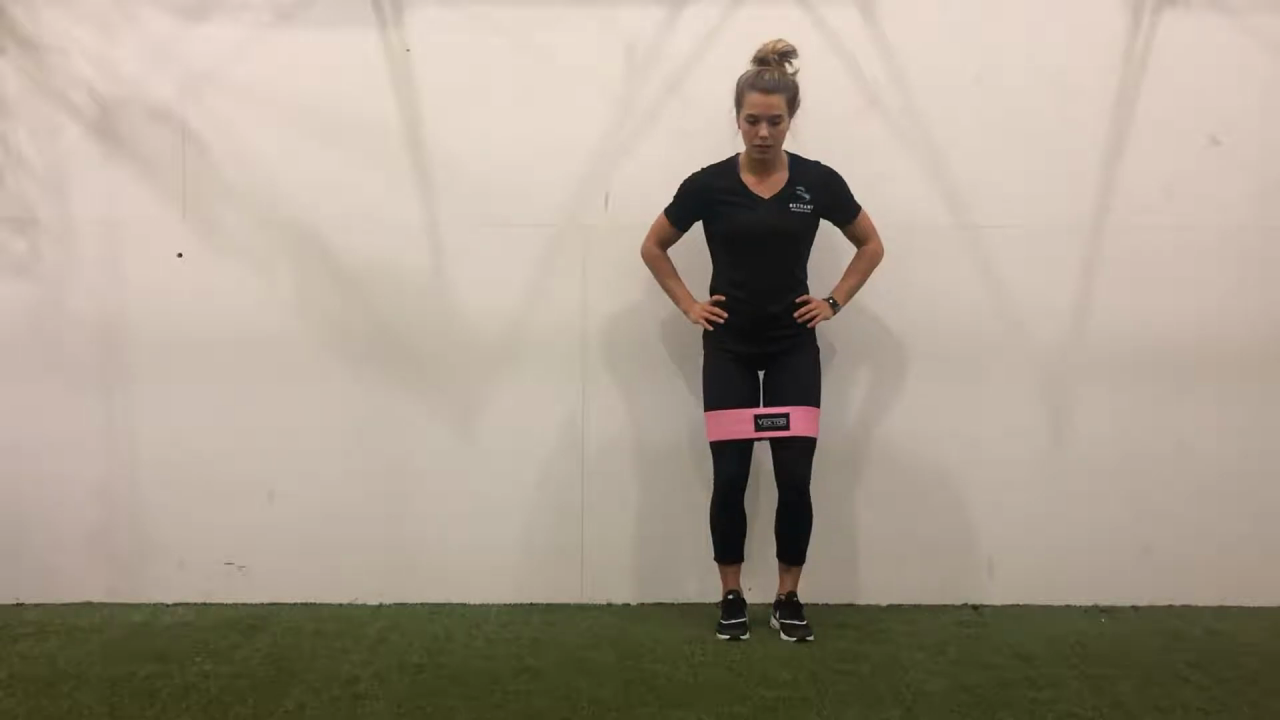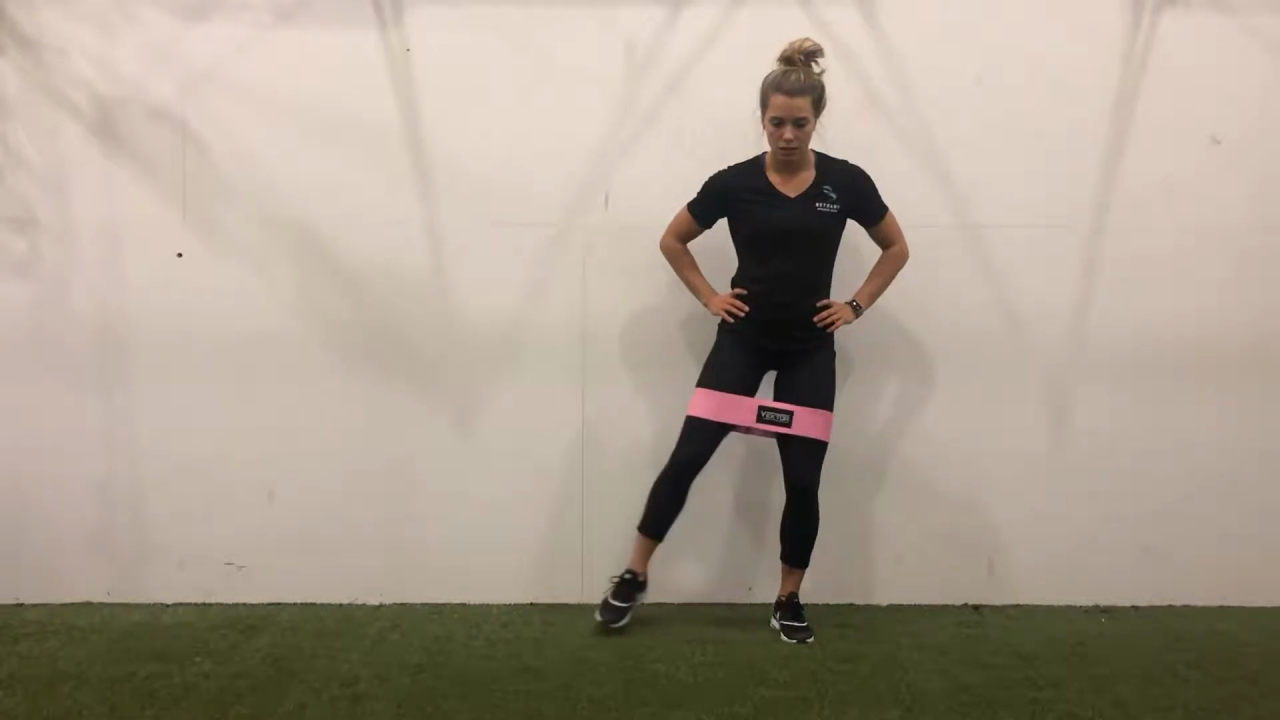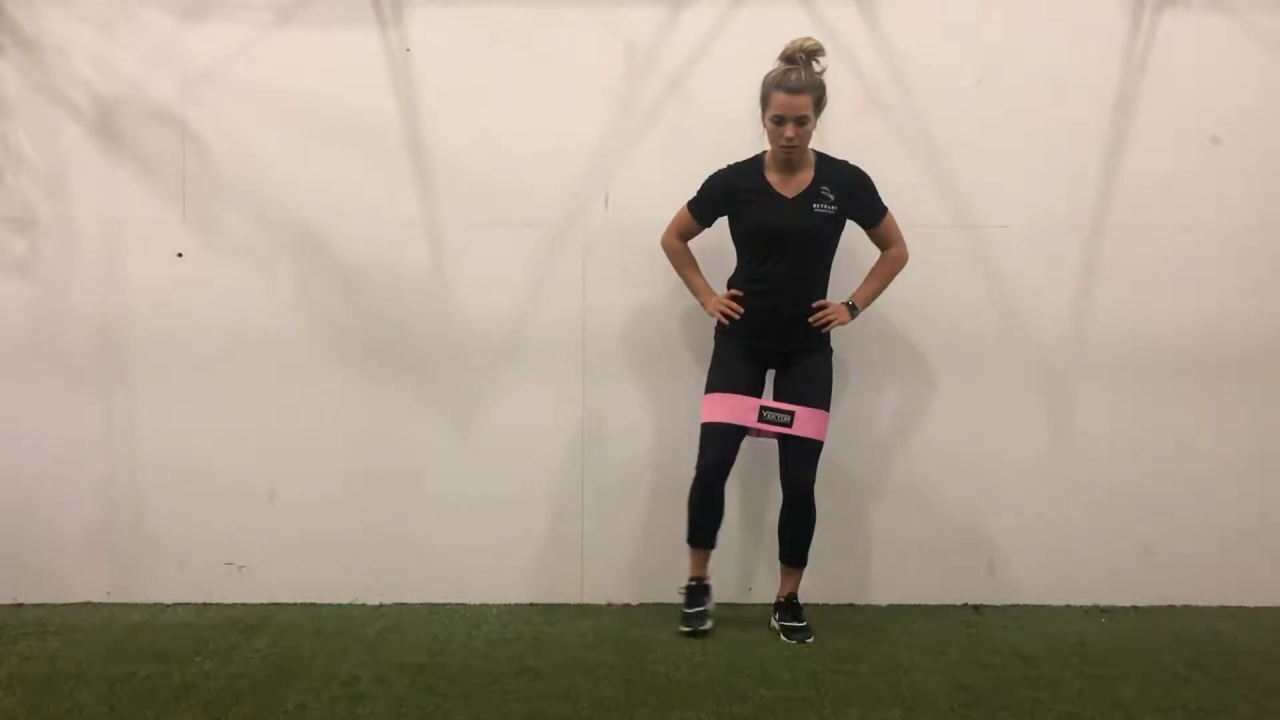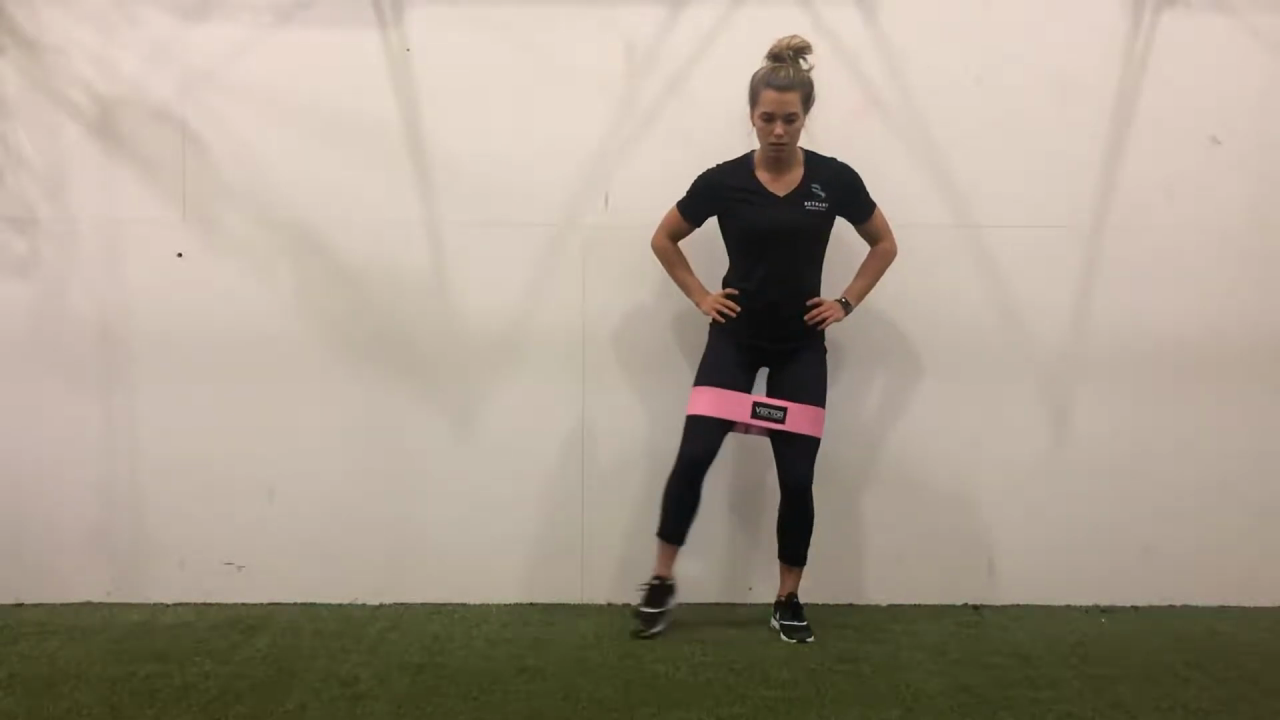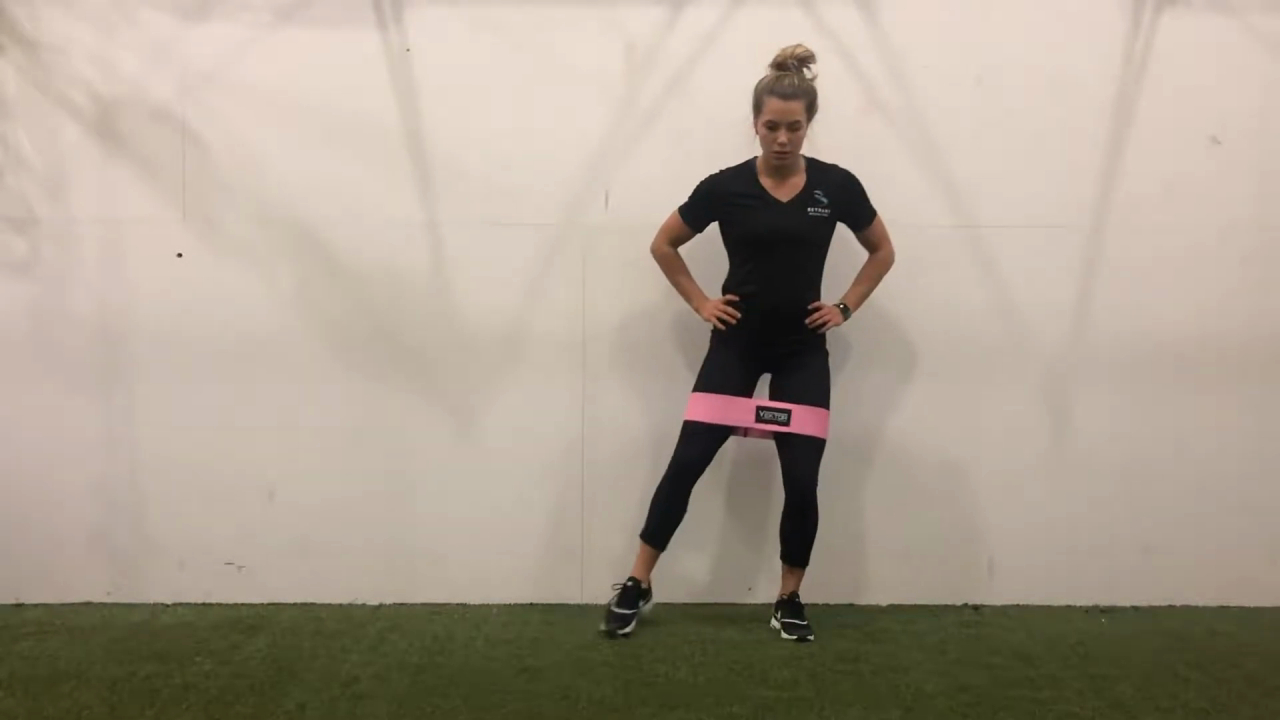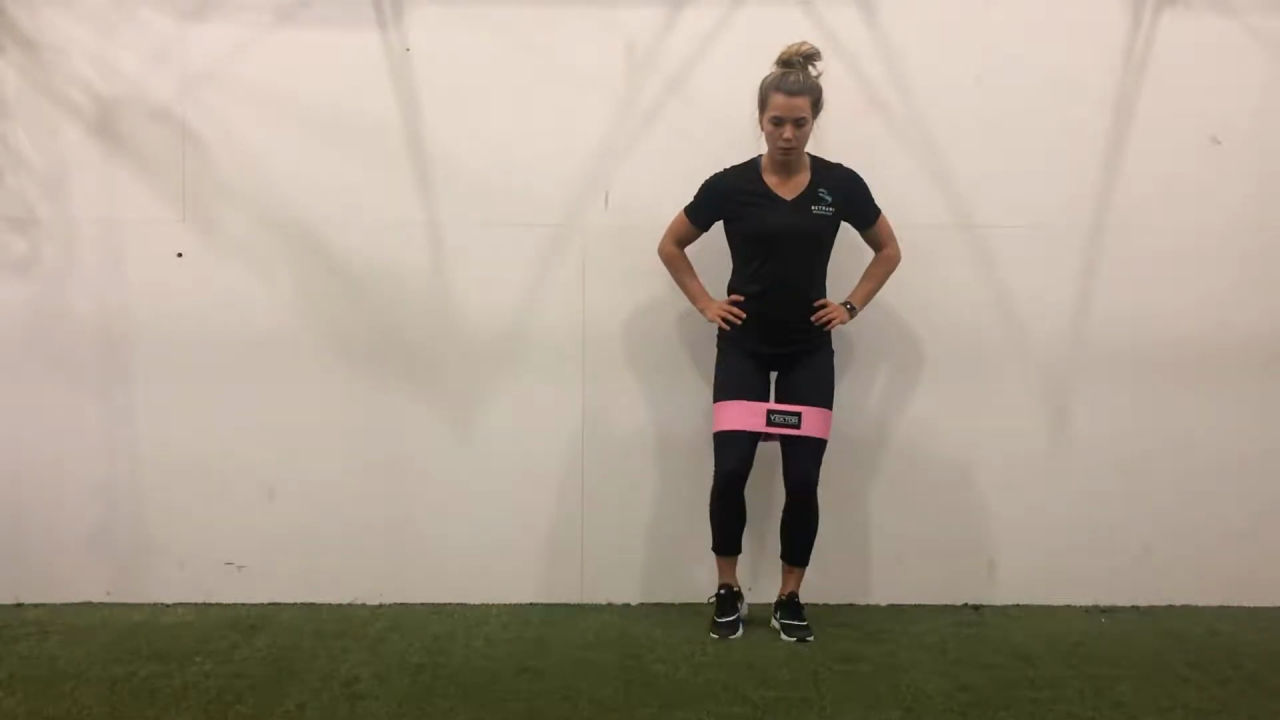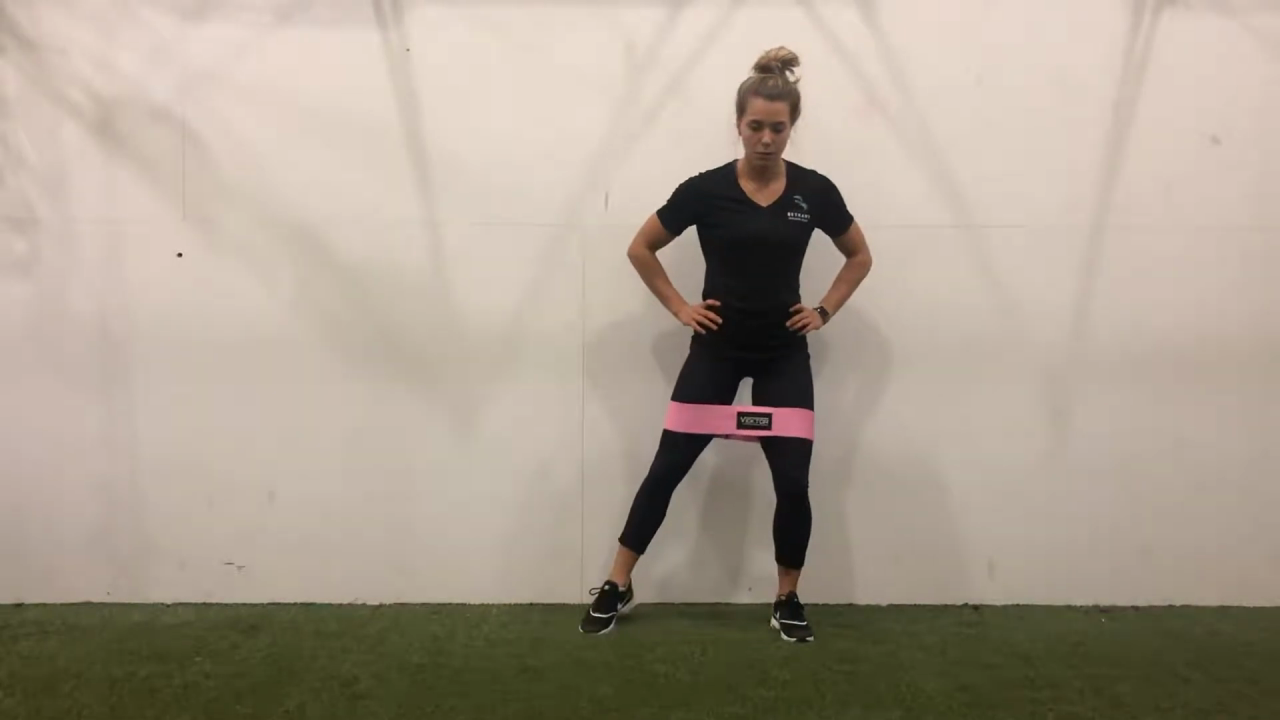
dt=0.7s
person 1, frame 1
left shoulder: (818, 181)
right shoulder: (709, 184)
left elbow: (870, 246)
right elbow: (653, 247)
left wrist: (833, 302)
right wrist: (689, 304)
left hip: (793, 348)
right hip: (729, 348)
left knee: (795, 481)
right knee: (730, 479)
left ankle: (788, 599)
right ankle: (731, 596)
person 1, frame 2
left shoulder: (846, 181)
right shoulder: (734, 181)
left elbow: (897, 249)
right elbow: (672, 240)
left wrist: (855, 305)
right wrist: (708, 297)
left hip: (809, 350)
right hip: (743, 341)
left knee: (803, 483)
right knee: (688, 458)
left ankle: (788, 601)
right ankle: (633, 574)
person 1, frame 3
left shoulder: (846, 182)
right shoulder: (734, 180)
left elbow: (895, 251)
right elbow: (673, 238)
left wrist: (852, 305)
right wrist: (706, 297)
left hip: (806, 349)
right hip: (740, 342)
left knee: (799, 481)
right knee: (712, 466)
left ankle: (788, 601)
right ankle: (697, 583)
person 1, frame 4
left shoulder: (835, 178)
right shoulder: (723, 181)
left elbow: (884, 245)
right elbow: (663, 239)
left wrist: (846, 301)
right wrist: (699, 295)
left hip: (801, 346)
right hip: (734, 337)
left knee: (797, 480)
right knee: (693, 457)
left ankle: (788, 602)
right ankle: (661, 581)
person 1, frame 5
left shoulder: (837, 185)
right shoulder: (726, 186)
left elbow: (882, 252)
right elbow: (664, 244)
left wrist: (844, 307)
right wrist: (699, 302)
left hip: (802, 353)
right hip: (736, 346)
left knee: (802, 483)
right knee: (687, 463)
left ankle: (789, 601)
right ankle: (637, 584)
person 1, frame 6
left shoulder: (841, 184)
right shoulder: (731, 184)
left elbow: (888, 251)
right elbow: (671, 246)
left wrist: (851, 305)
right wrist: (705, 303)
left hip: (808, 351)
right hip: (743, 346)
left knee: (802, 481)
right knee: (731, 472)
left ankle: (789, 599)
right ankle: (729, 591)
person 1, frame 7
left shoulder: (814, 191)
right shoulder: (705, 189)
left elbow: (859, 258)
right elbow: (640, 249)
left wrist: (824, 311)
right wrist: (679, 307)
left hip: (784, 355)
right hip: (717, 351)
left knee: (794, 485)
right knee: (668, 469)
left ankle: (787, 600)
right ankle: (616, 586)
